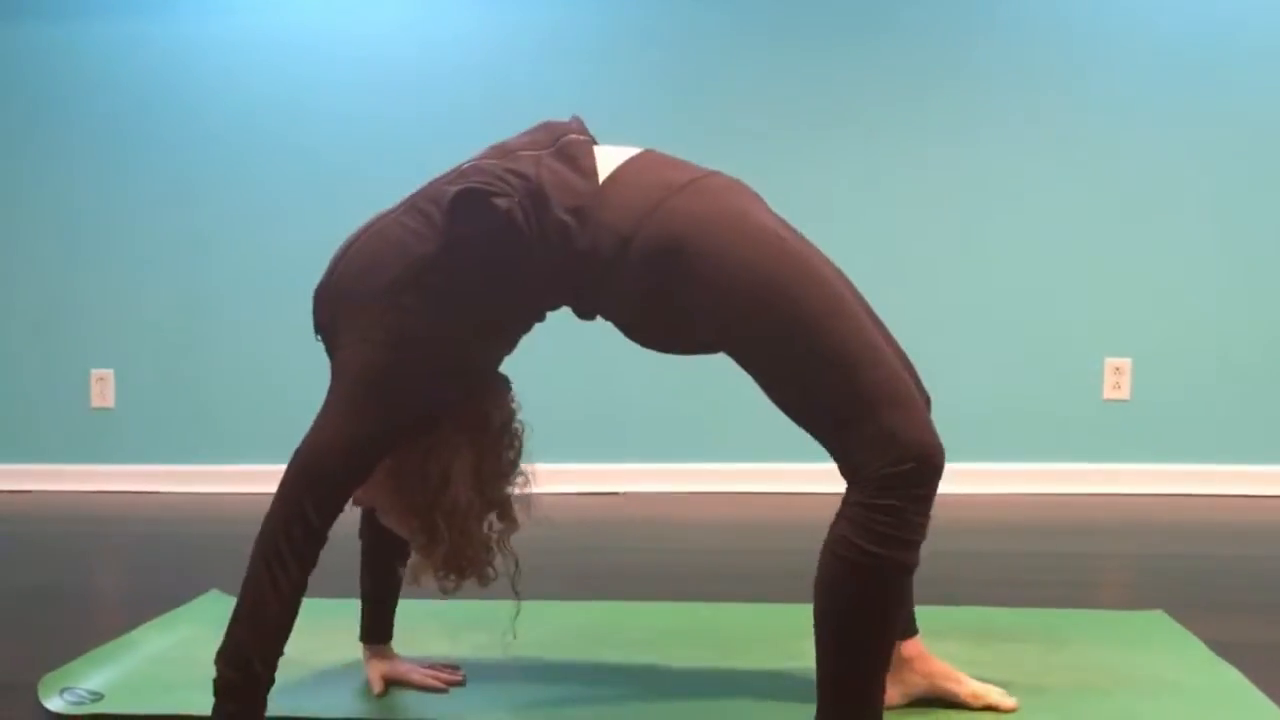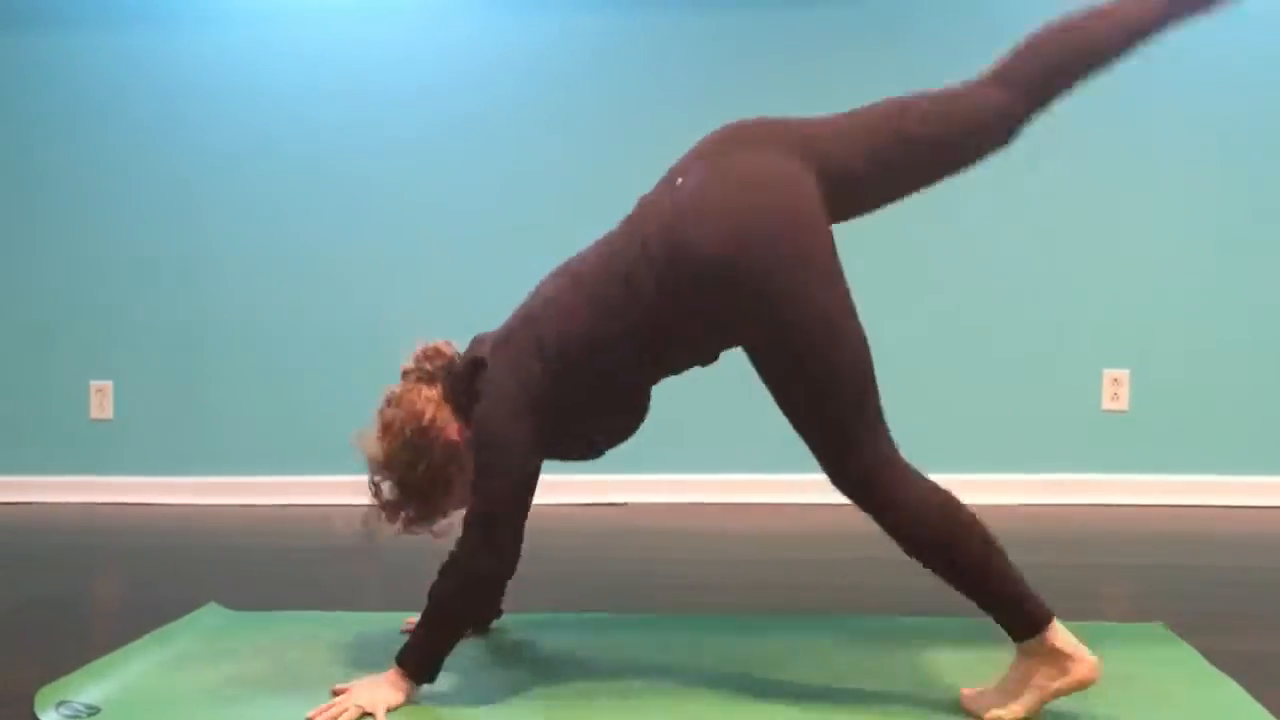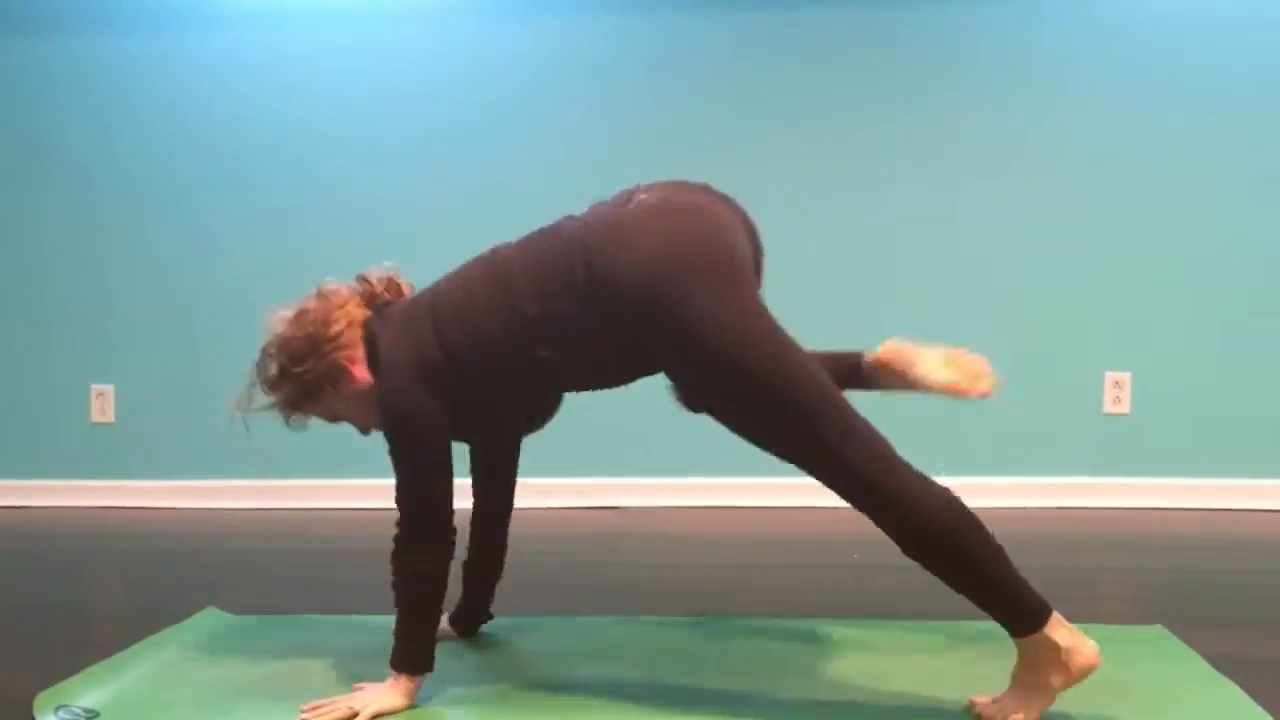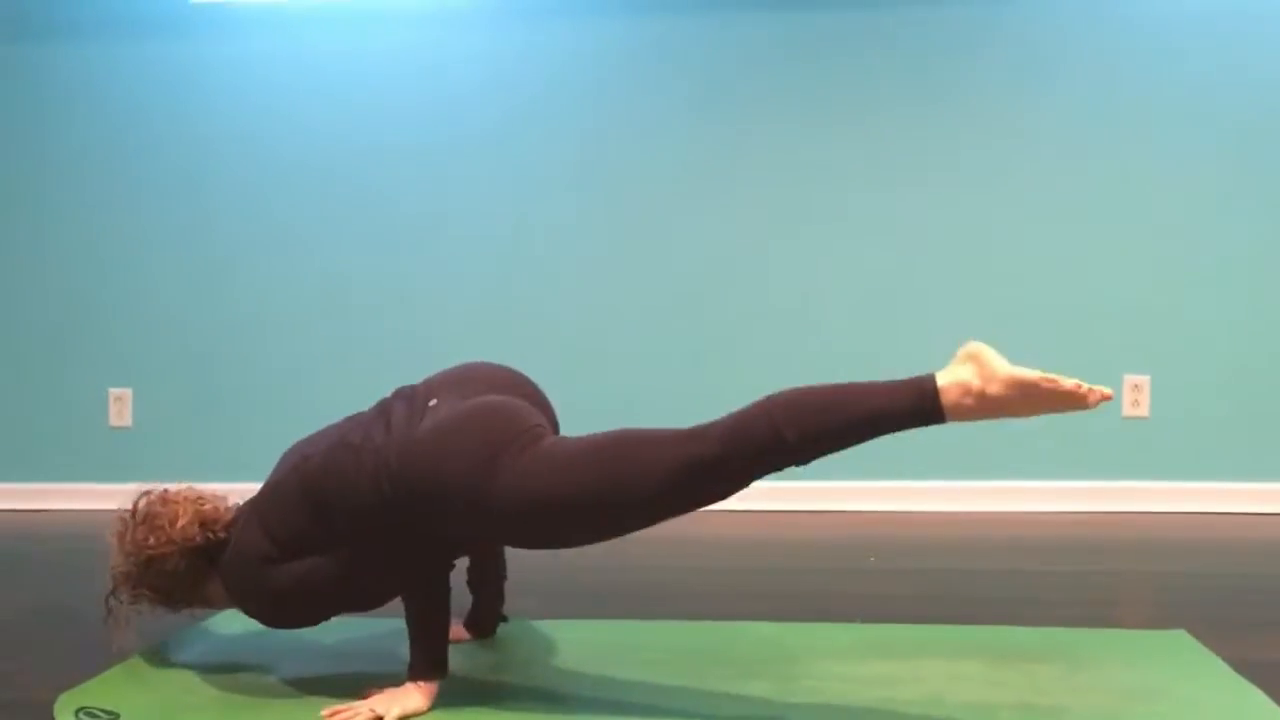
dt=0.7s
person 1, frame 1
left shoulder: (376, 384)
right shoulder: (384, 363)
left elbow: (284, 547)
right elbow: (341, 512)
right wrist: (376, 647)
left hip: (641, 226)
right hip: (638, 216)
person 1, frame 2
left shoulder: (510, 406)
right shoulder: (501, 368)
left elbow: (486, 552)
right wrist: (476, 608)
left hip: (742, 240)
right hip: (752, 167)
left knee: (870, 472)
right knee: (998, 99)
person 1, frame 3
left shoulder: (399, 375)
right shoulder: (426, 340)
left elbow: (424, 527)
right elbow: (495, 470)
right wrist: (467, 615)
left hip: (663, 266)
right hip: (686, 217)
left knee: (861, 467)
right knee: (707, 386)
left ankle: (1047, 646)
right ankle: (883, 364)
person 1, frame 4
left shoulder: (256, 577)
right shoulder: (275, 511)
left elbow: (411, 562)
right wrist: (482, 614)
left hip: (476, 471)
right hip: (481, 391)
left knee: (717, 456)
left ankle: (954, 386)
